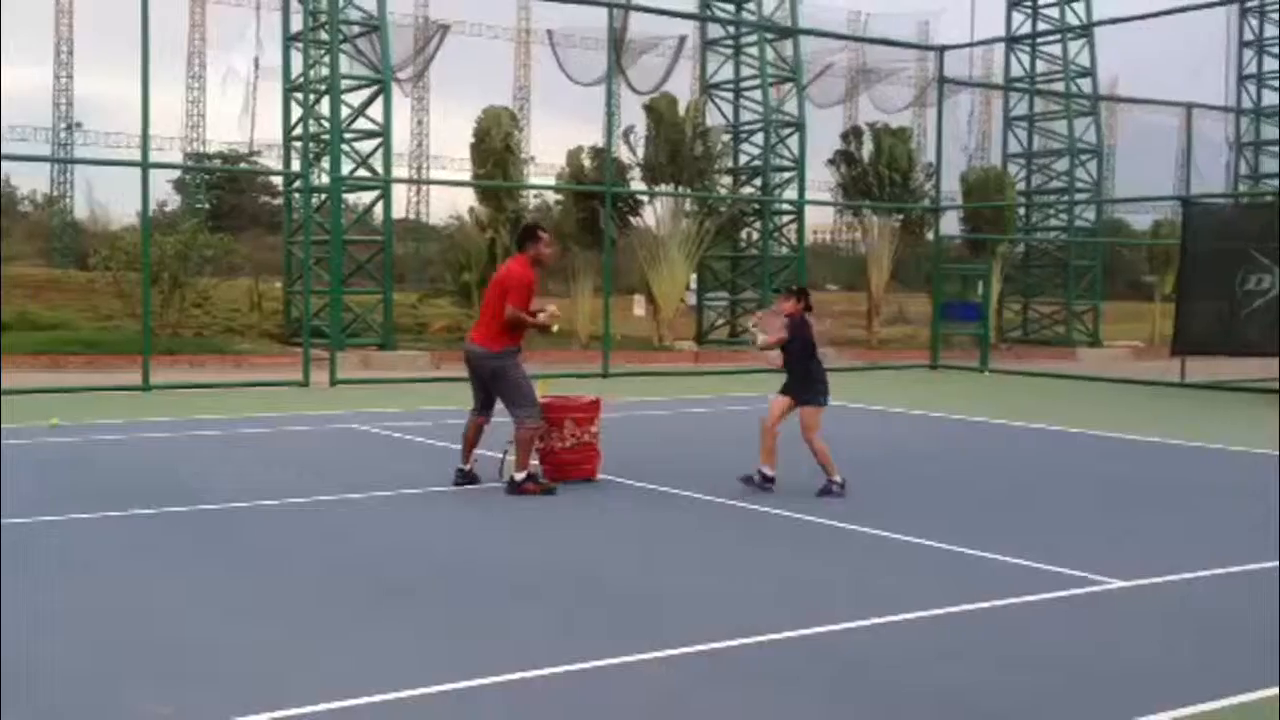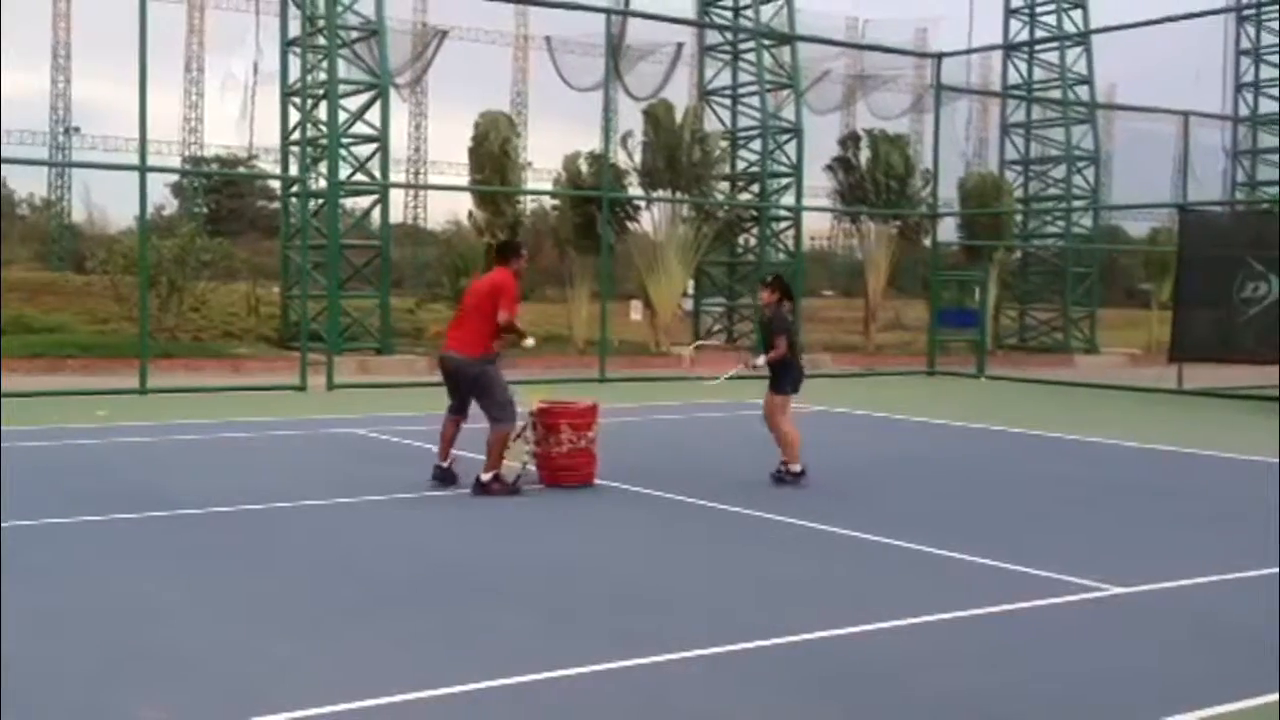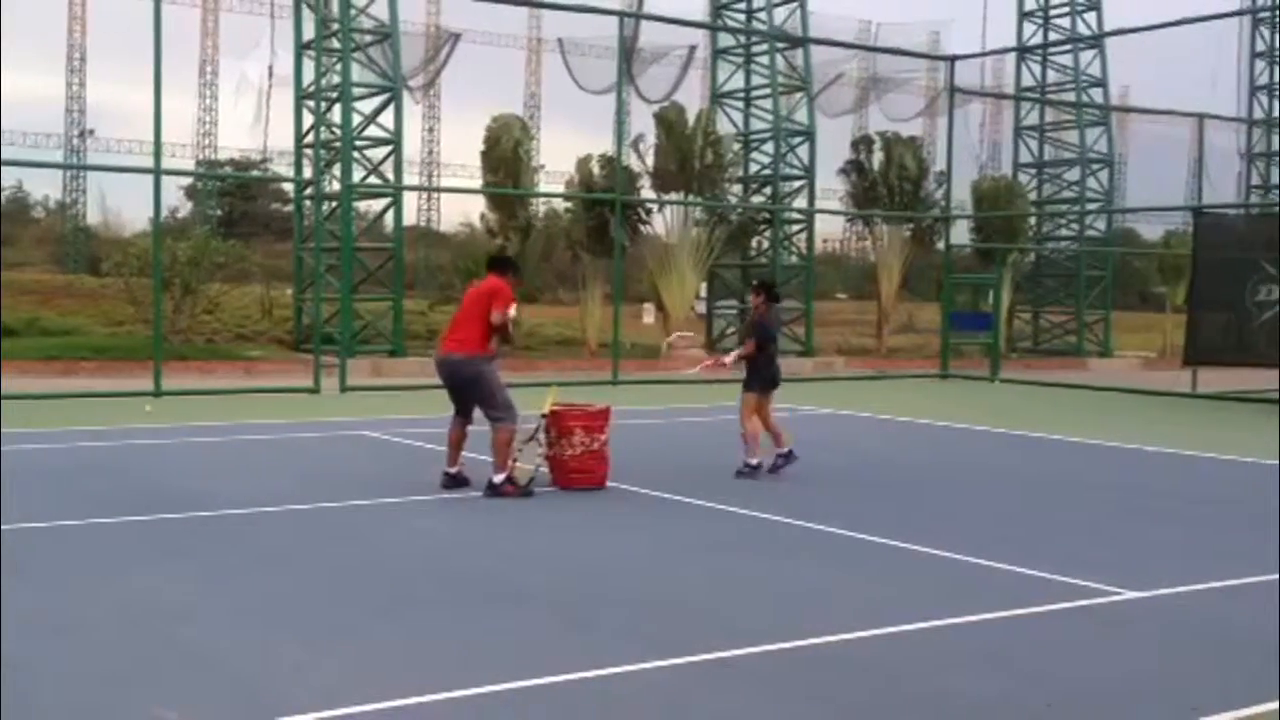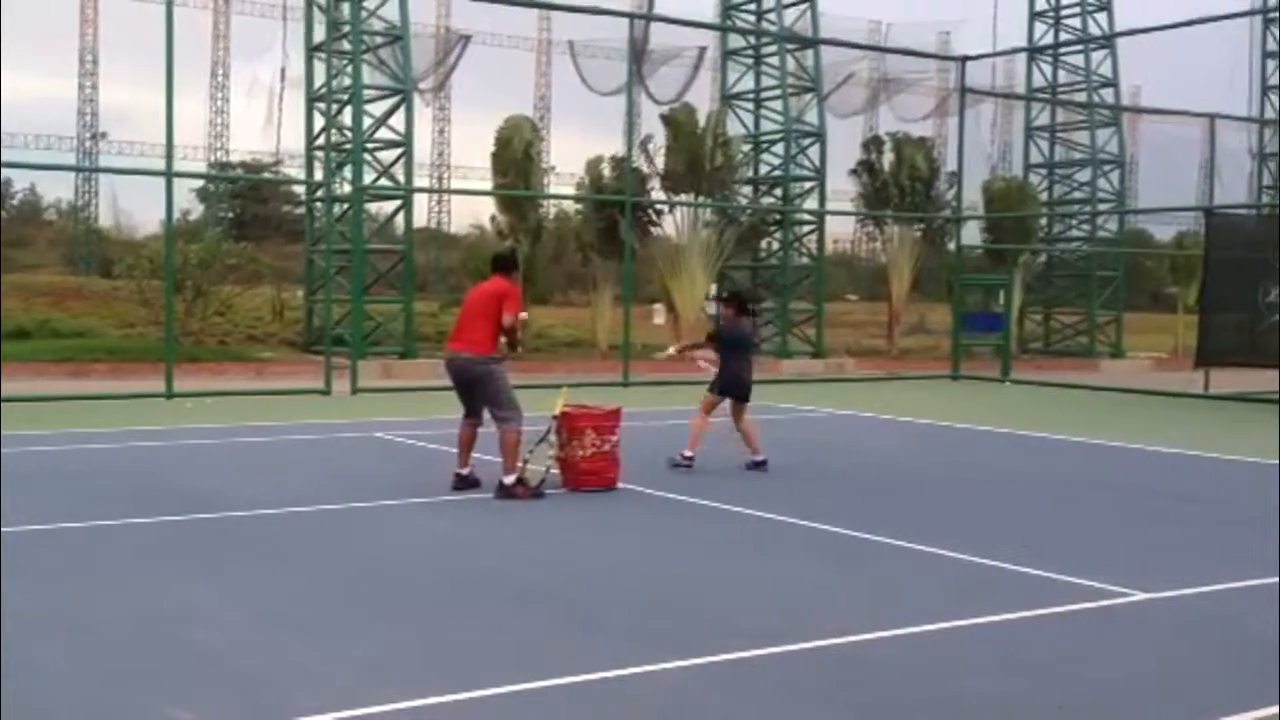
dt=0.5s
person 1, frame 1
left shoulder: (509, 268)
right shoulder: (523, 273)
right elbow: (511, 316)
left wrist: (534, 313)
right wrist: (539, 323)
left hip: (475, 347)
right hip: (497, 353)
left knee: (480, 411)
right knee: (528, 413)
left ankle: (464, 469)
right ankle: (521, 478)
person 1, frame 2
left shoulder: (481, 280)
right shoulder: (508, 282)
right elbow: (503, 321)
left wrist: (511, 335)
right wrist: (519, 331)
left hip: (449, 353)
right hip: (476, 359)
left knee: (456, 410)
right knee: (504, 416)
left ankle: (442, 465)
right ankle: (488, 479)
person 1, frame 3
left shoulder: (476, 287)
right shoulder: (502, 287)
right elbow: (497, 320)
left wrist: (506, 316)
right wrist: (507, 337)
left hip: (445, 356)
right hip: (471, 359)
left knee: (462, 414)
right knee: (505, 416)
left ankle: (451, 472)
right ankle: (500, 480)
person 1, frame 4
left shoulder: (476, 290)
right shoulder: (510, 289)
right elbow: (508, 323)
right wrist: (514, 342)
left hip: (454, 356)
right hip: (481, 359)
left knee: (471, 415)
right knee: (510, 417)
left ankle: (463, 474)
right ankle: (510, 481)
person 2, frame 1
left shoulder: (799, 322)
right shoulder: (791, 325)
left elbow: (772, 341)
left wrist: (761, 340)
right wrist: (765, 341)
left hip: (812, 385)
right hip: (793, 383)
left knee: (810, 434)
right knee: (769, 422)
left ankle: (836, 480)
right ankle: (766, 474)
person 2, frame 2
left shoulder: (777, 318)
right shoulder: (770, 316)
left elbow: (782, 350)
left wrist: (763, 360)
right wrist: (763, 358)
left hip: (788, 373)
right hip: (780, 373)
left knee: (780, 419)
right knee: (769, 414)
left ankle: (795, 468)
right ankle: (787, 462)
person 2, frame 3
left shoulder: (757, 320)
right shoulder: (770, 316)
left elbow: (751, 349)
left wrist: (731, 358)
right wrist: (737, 353)
left hip: (758, 373)
right hip: (770, 371)
left knee: (746, 416)
right knee: (763, 414)
left ankle: (752, 462)
right ankle: (784, 451)
person 2, frame 4
left shoulder: (723, 329)
right shoulder: (747, 330)
left elbow: (700, 344)
left wrist: (677, 349)
left hip: (727, 377)
right hip: (745, 379)
left knee: (702, 413)
right knee: (740, 419)
left ankle: (688, 455)
right ankle: (759, 458)
